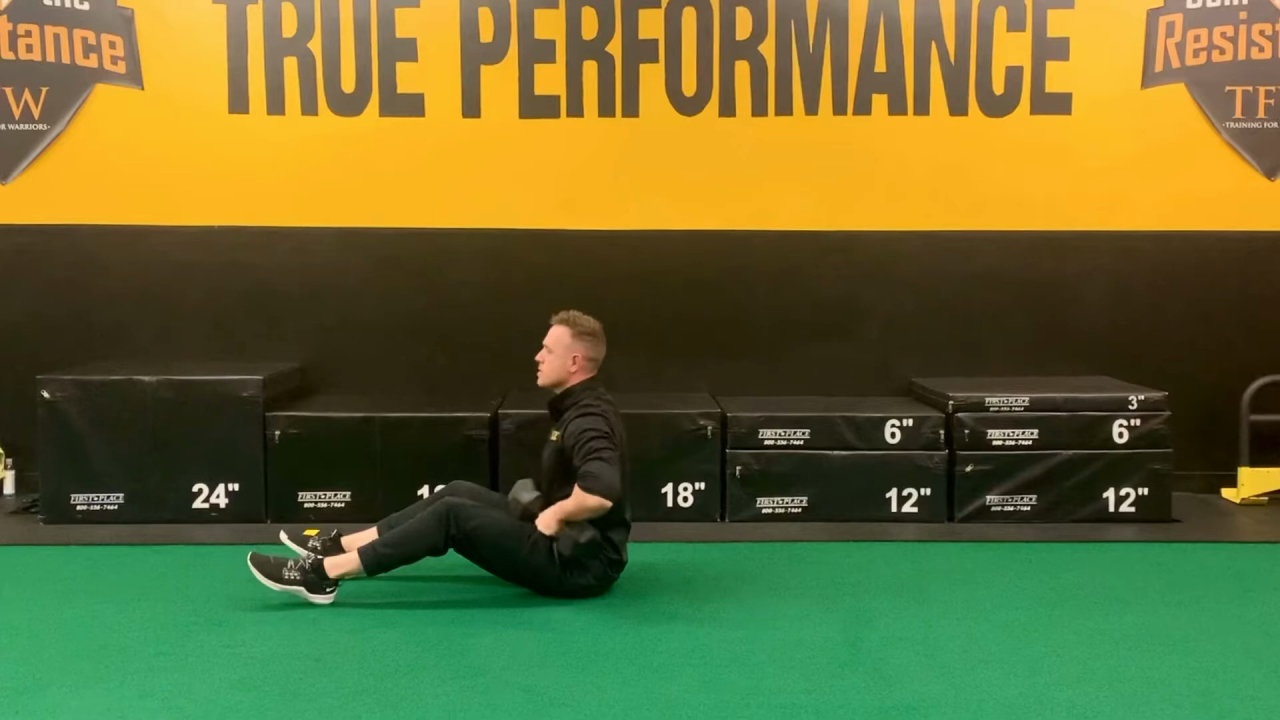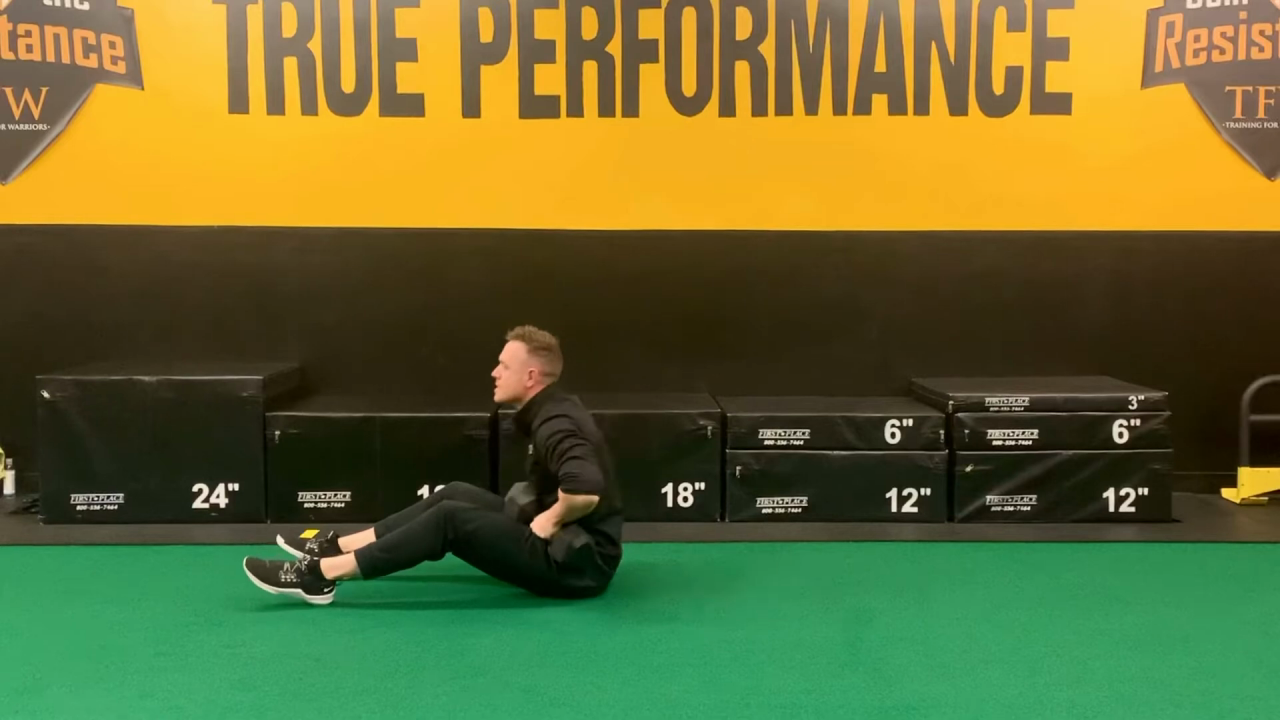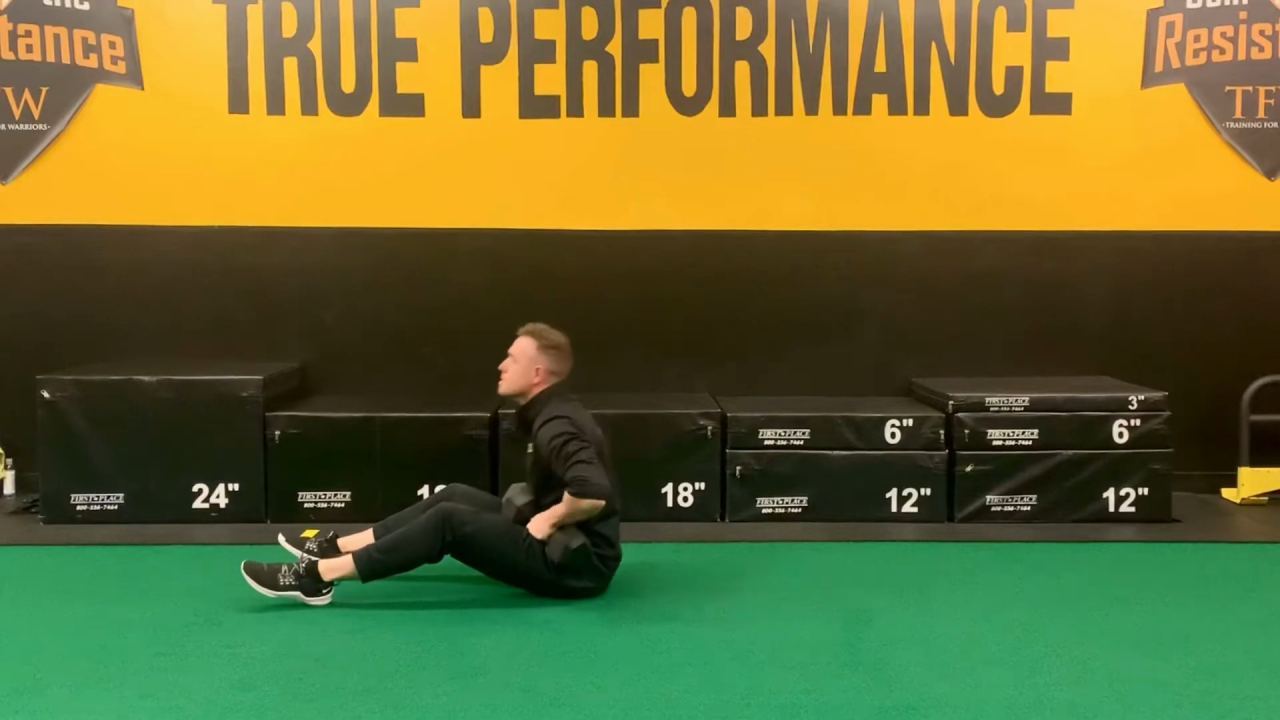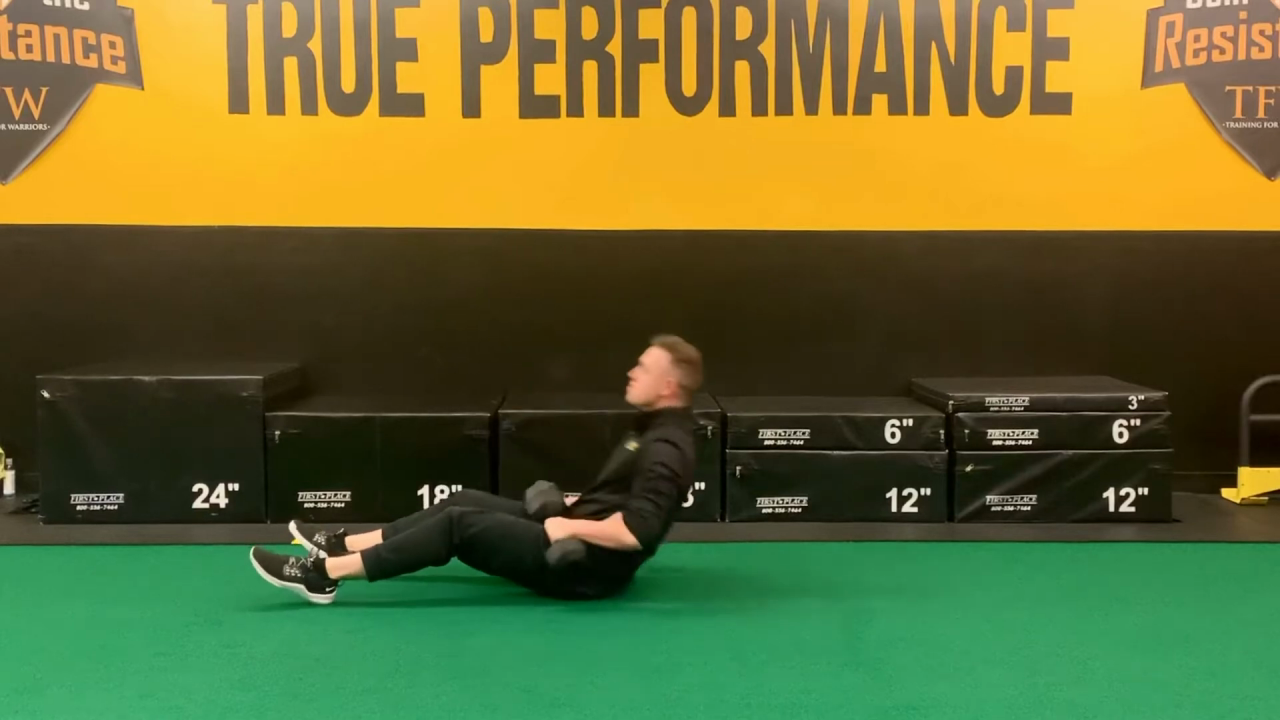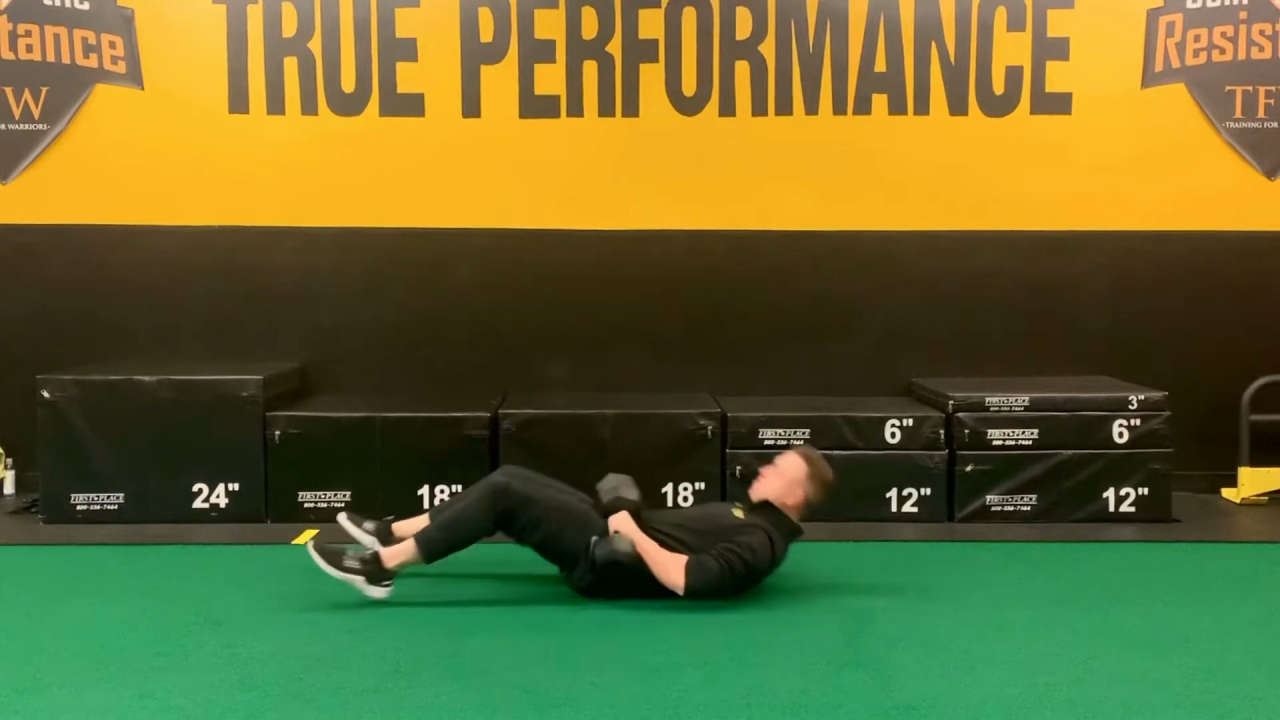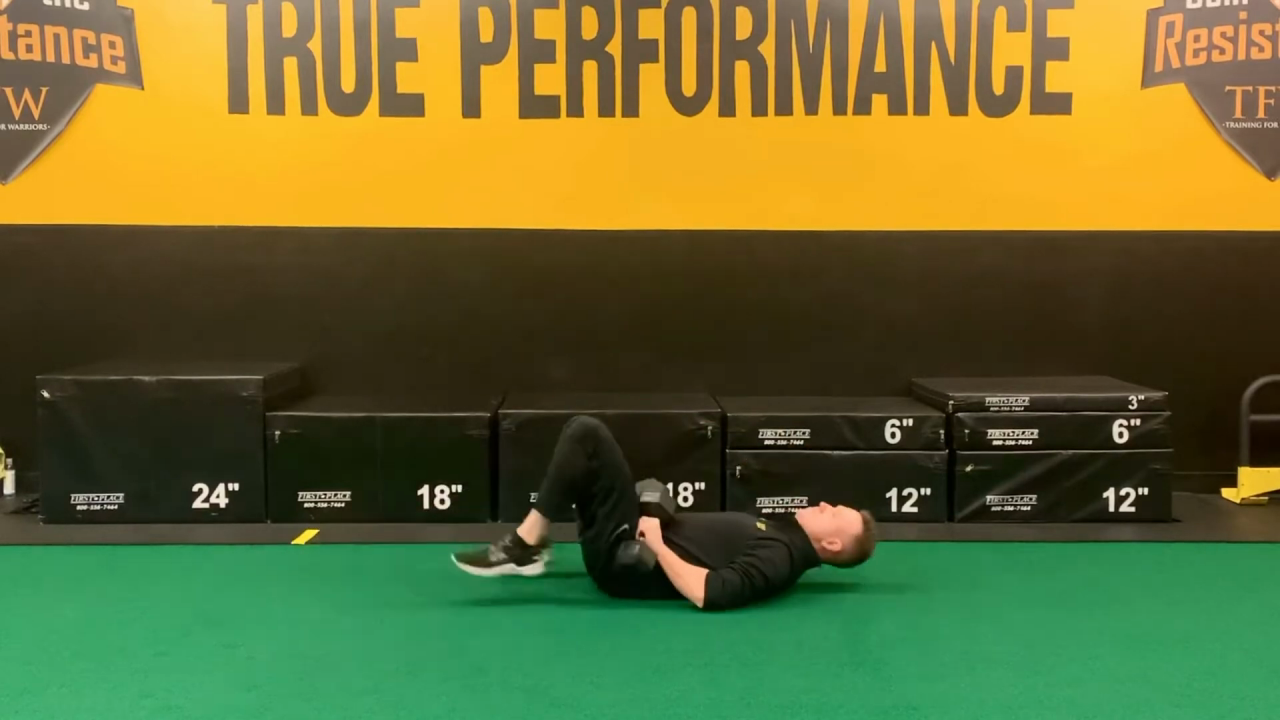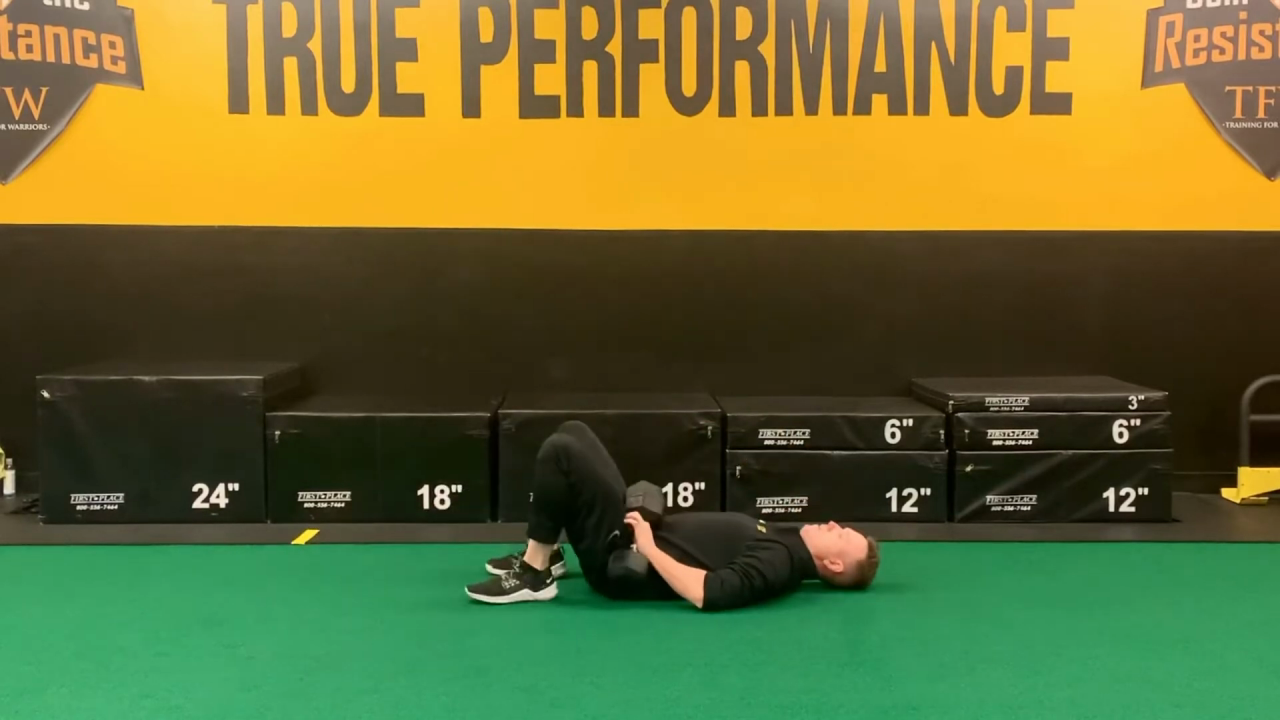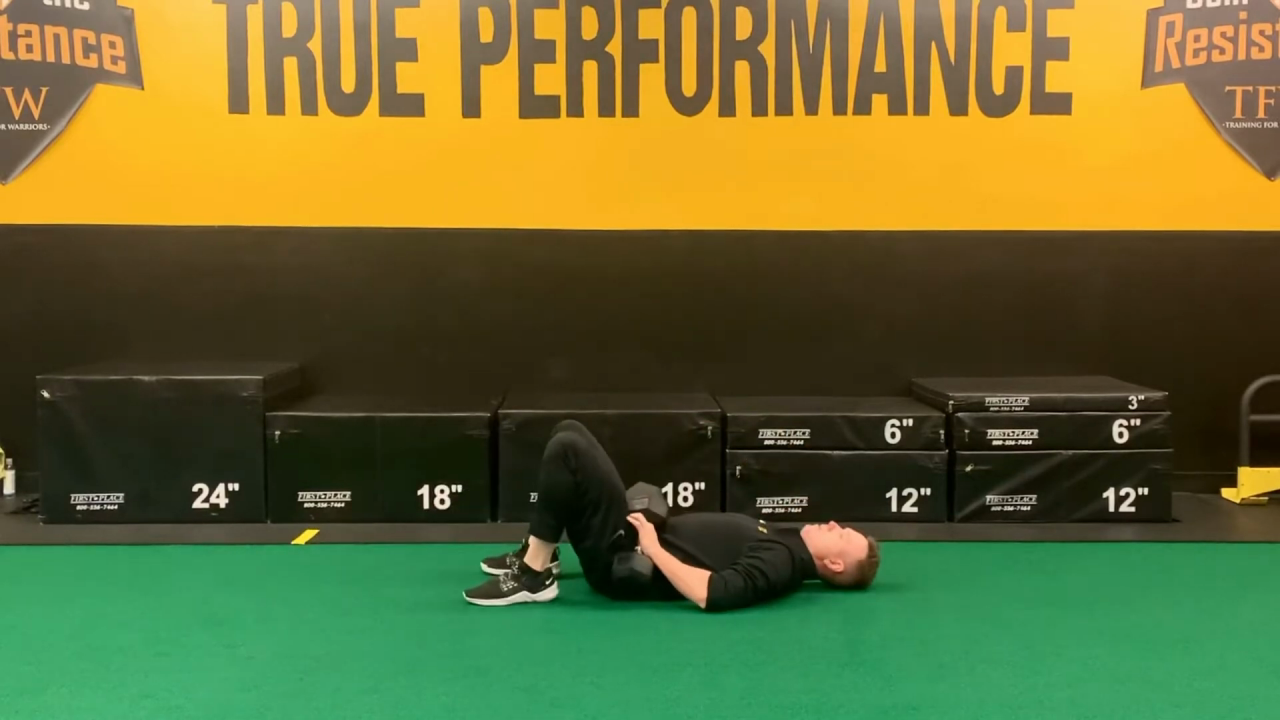
dt=0.3s
person 1, frame 1
left shoulder: (587, 420)
right shoulder: (583, 405)
left elbow: (601, 494)
left wrist: (557, 515)
right wrist: (547, 503)
left hip: (579, 566)
right hip: (572, 548)
left knee: (451, 515)
right knee: (458, 493)
left ankle: (323, 574)
right ankle: (340, 546)
person 1, frame 2
left shoulder: (553, 427)
right shoulder: (554, 407)
left elbow: (586, 490)
left wrist: (553, 519)
right wrist: (538, 509)
left hip: (576, 564)
right hip: (570, 544)
left knee: (449, 519)
right knee: (456, 495)
left ankle: (318, 576)
right ankle: (337, 546)
person 1, frame 3
left shoulder: (555, 426)
right shoulder: (555, 409)
left elbow: (592, 494)
left wrist: (551, 520)
right wrist: (540, 514)
left hip: (575, 565)
left knee: (447, 521)
right knee: (454, 497)
left ankle: (318, 577)
right ankle: (336, 547)
person 1, frame 4
left shoulder: (666, 453)
right shoulder: (654, 431)
left elbow: (634, 533)
left wrist: (569, 526)
right wrist: (572, 509)
left hip: (583, 569)
right hip: (567, 535)
left knee: (457, 525)
right knee: (466, 502)
left ankle: (323, 575)
right ankle: (340, 544)
person 1, frame 5
left shoulder: (762, 542)
right shoulder: (759, 513)
left elbow: (688, 580)
left wrist: (634, 534)
right wrist: (631, 520)
left hip: (604, 559)
right hip: (624, 536)
left knee: (503, 490)
right knee: (512, 477)
left ankle: (380, 566)
right ankle: (392, 533)
person 1, frame 6
left shoulder: (779, 561)
right shoulder: (783, 534)
left elbow: (707, 592)
left wrist: (657, 544)
right wrist: (656, 521)
left hip: (622, 557)
right hip: (638, 534)
left knee: (587, 433)
right knee: (583, 433)
left ankle: (524, 546)
right ankle: (529, 542)
person 1, frame 7
left shoulder: (779, 565)
right shoulder: (783, 541)
left elbow: (709, 593)
left wrist: (649, 549)
right wrist: (651, 526)
right hip: (637, 534)
left knee: (559, 453)
right knee: (572, 434)
left ankle: (534, 574)
right ankle: (543, 555)
person 1, frame 8
left shoulder: (780, 566)
right shoulder: (781, 542)
left elbow: (711, 593)
left wrist: (653, 550)
right wrist: (653, 525)
left hip: (622, 560)
right hip: (634, 536)
left knee: (567, 449)
right knee: (571, 433)
left ankle: (532, 575)
right ankle: (535, 553)
